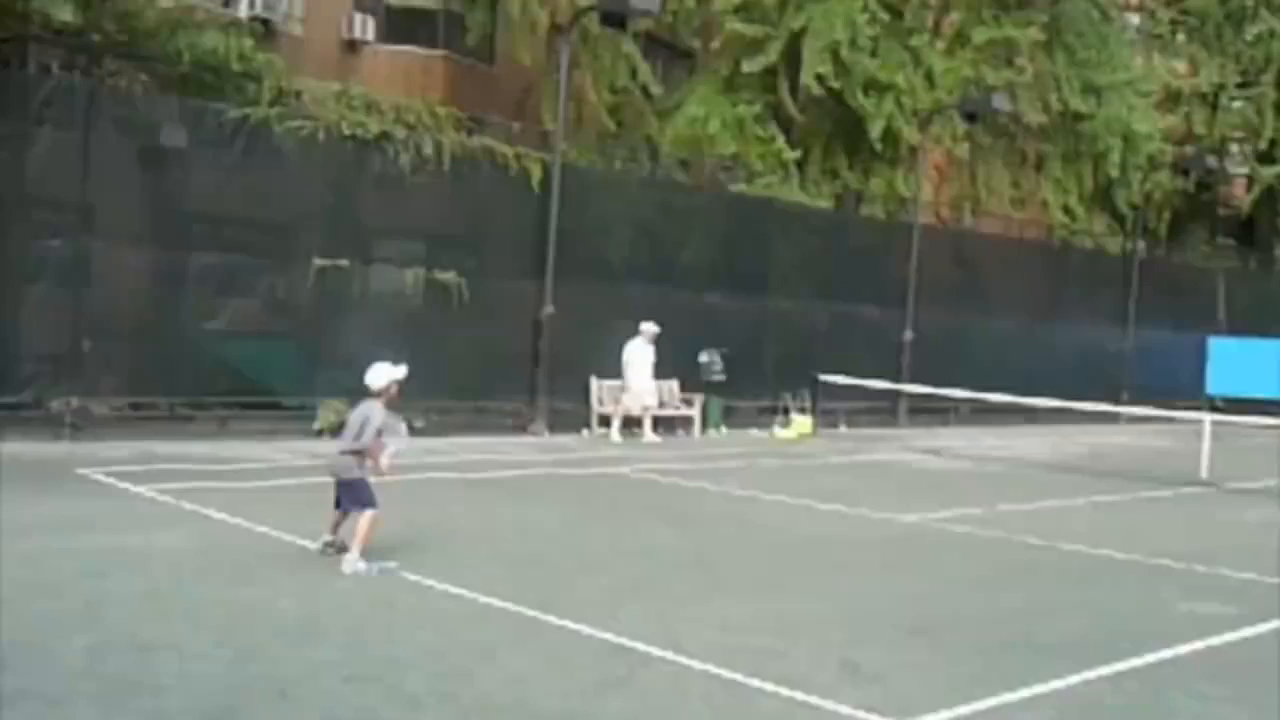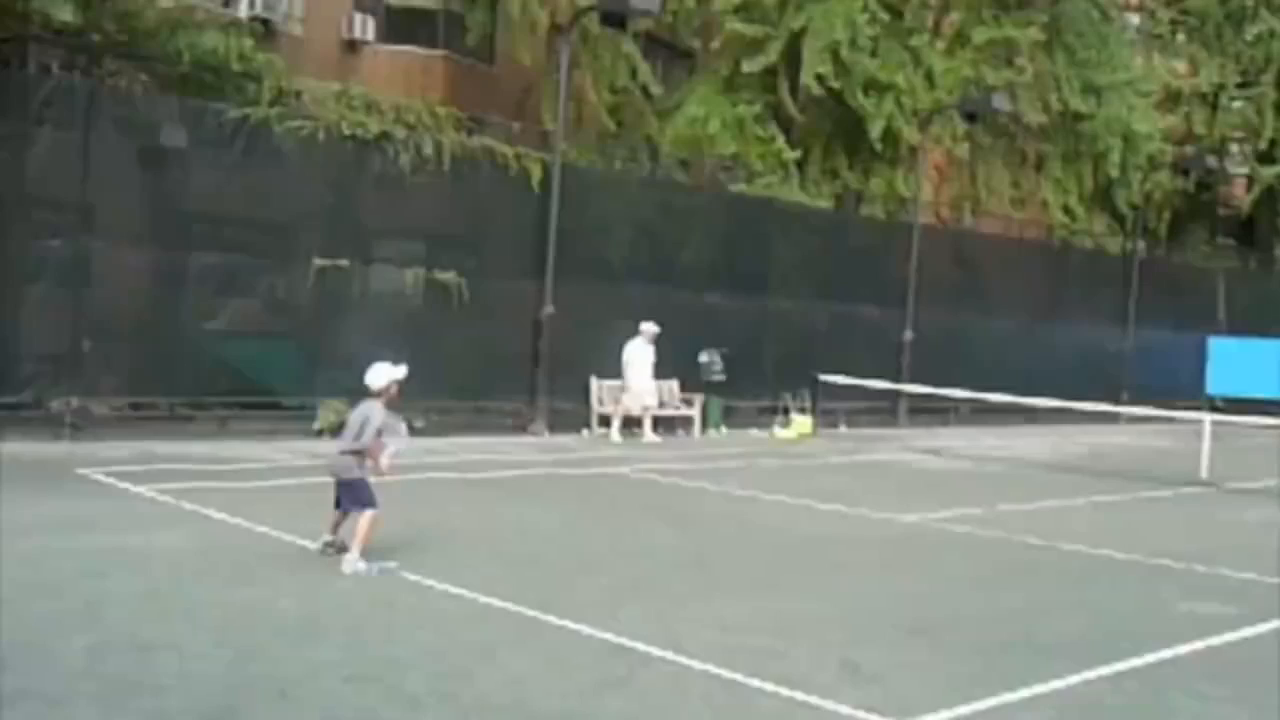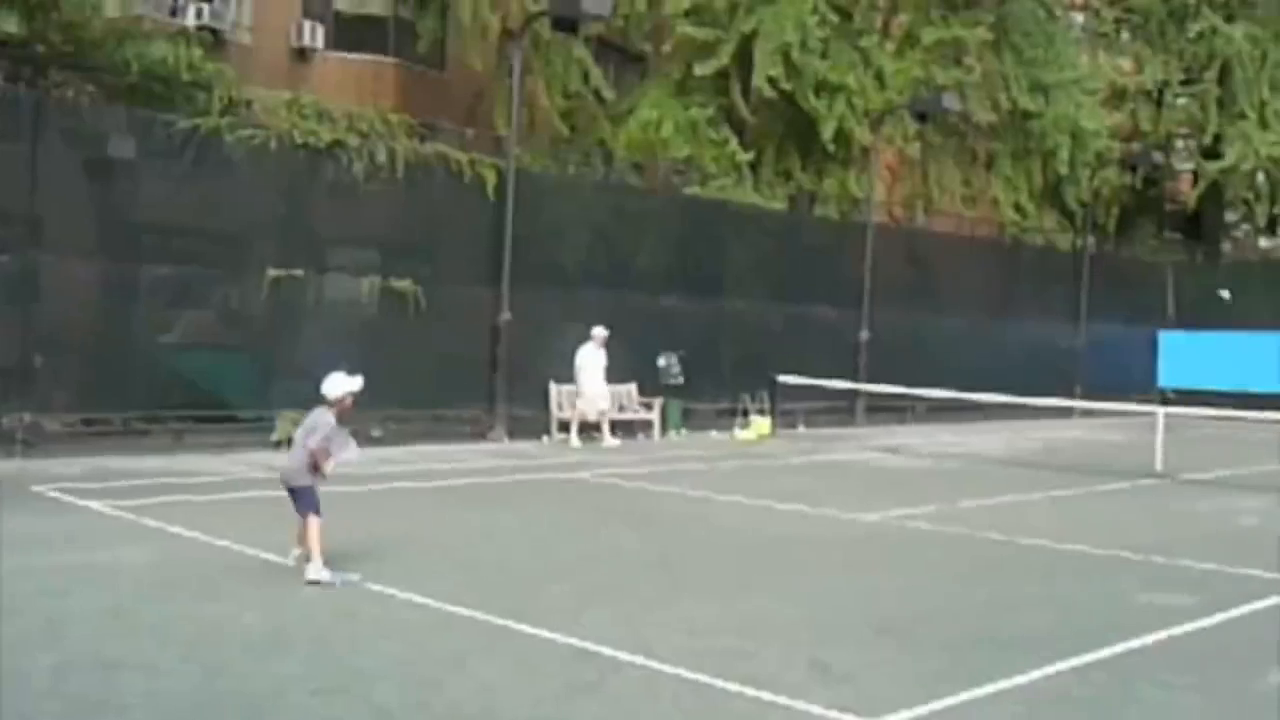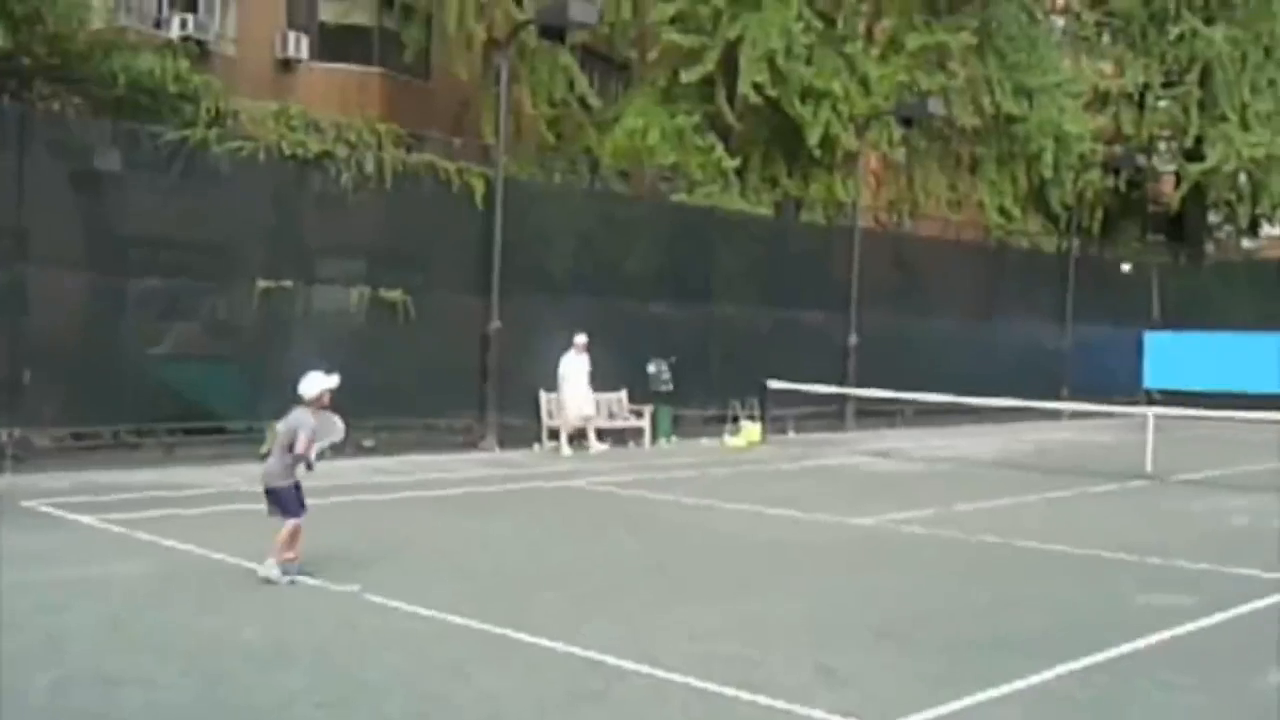
dt=0.2s
person 1, frame 1
left shoulder: (366, 405)
right shoulder: (378, 412)
right elbow: (368, 442)
left wrist: (378, 454)
right wrist: (378, 462)
left hip: (342, 463)
right hip: (351, 467)
left knee: (346, 506)
right knee: (369, 510)
left ankle: (329, 540)
right ankle: (353, 559)
person 1, frame 2
left shoulder: (366, 405)
right shoulder: (378, 412)
right elbow: (367, 442)
left wrist: (378, 453)
right wrist: (378, 462)
left hip: (342, 463)
right hip: (350, 467)
left knee: (345, 506)
right knee: (369, 510)
left ankle: (329, 540)
right ankle: (353, 559)
person 1, frame 3
left shoulder: (319, 412)
right shoulder: (328, 421)
left elbow: (298, 435)
right elbow: (313, 446)
right wrist: (324, 465)
left hip: (293, 470)
right hip: (300, 474)
left knee: (308, 514)
right knee: (314, 517)
left ankle: (299, 552)
right ankle: (316, 568)
person 1, frame 4
left shoulder: (300, 413)
right shoulder: (308, 421)
left elbow: (279, 429)
right elbow: (300, 450)
right wrist: (309, 456)
left hip: (285, 474)
right hip: (279, 476)
left knee: (299, 515)
right knee: (293, 520)
left ankle: (290, 559)
right ankle: (271, 566)
